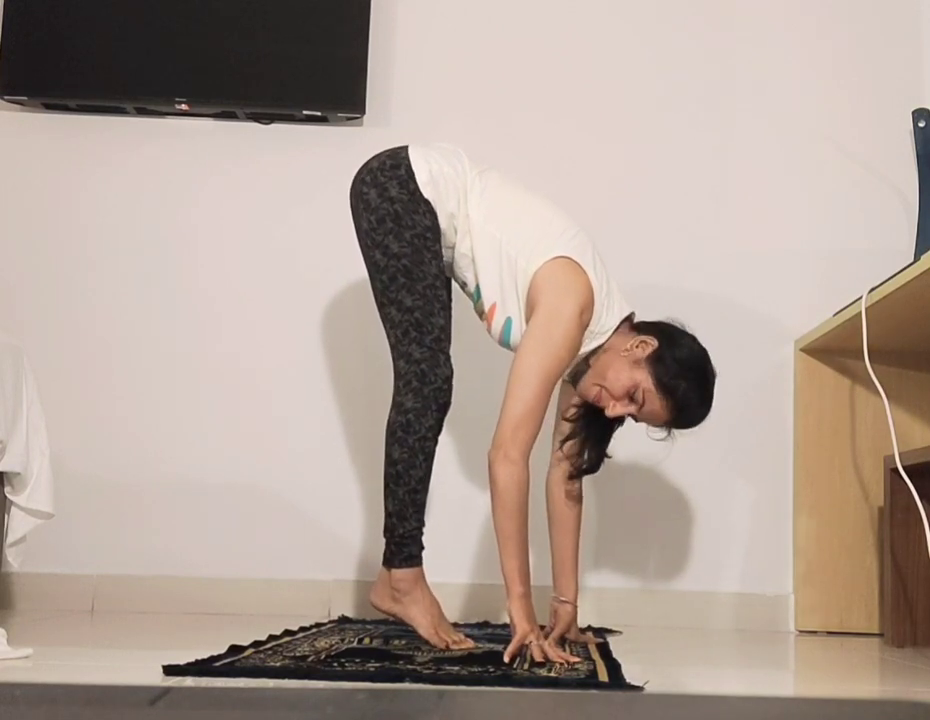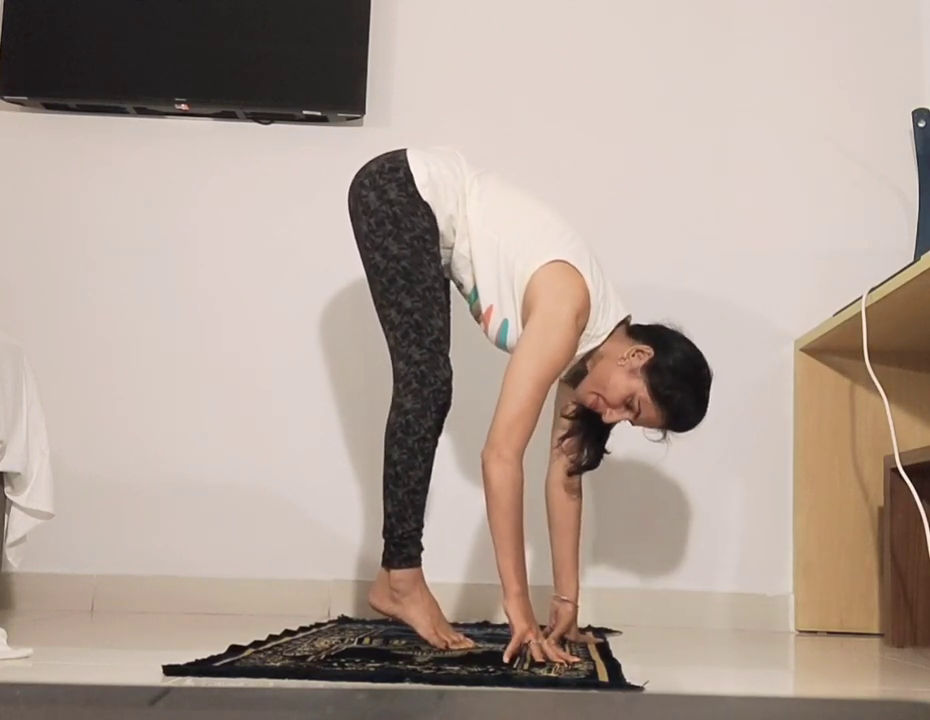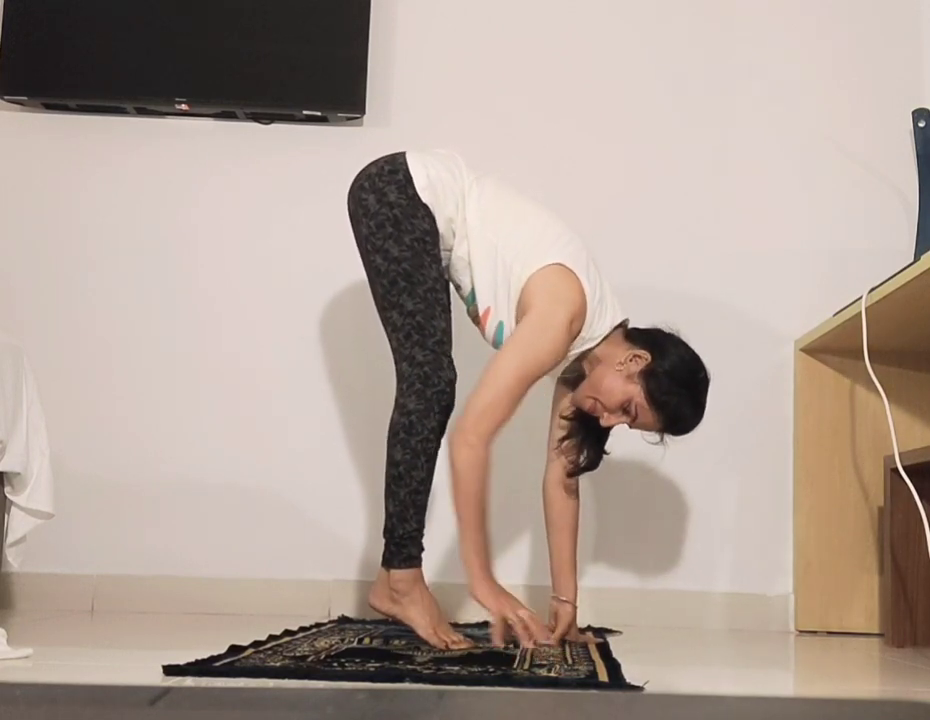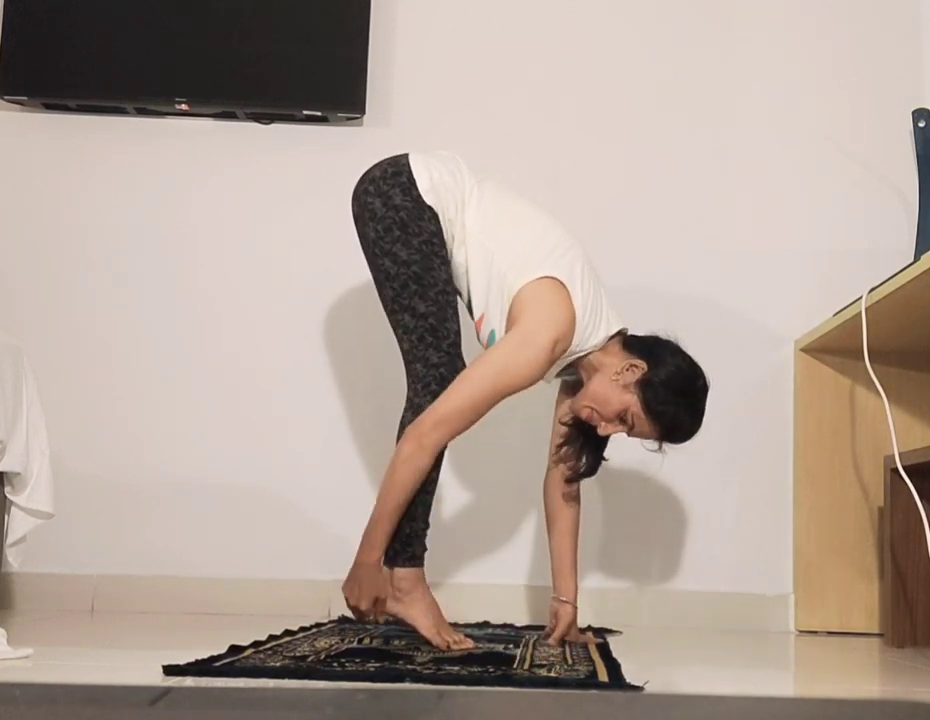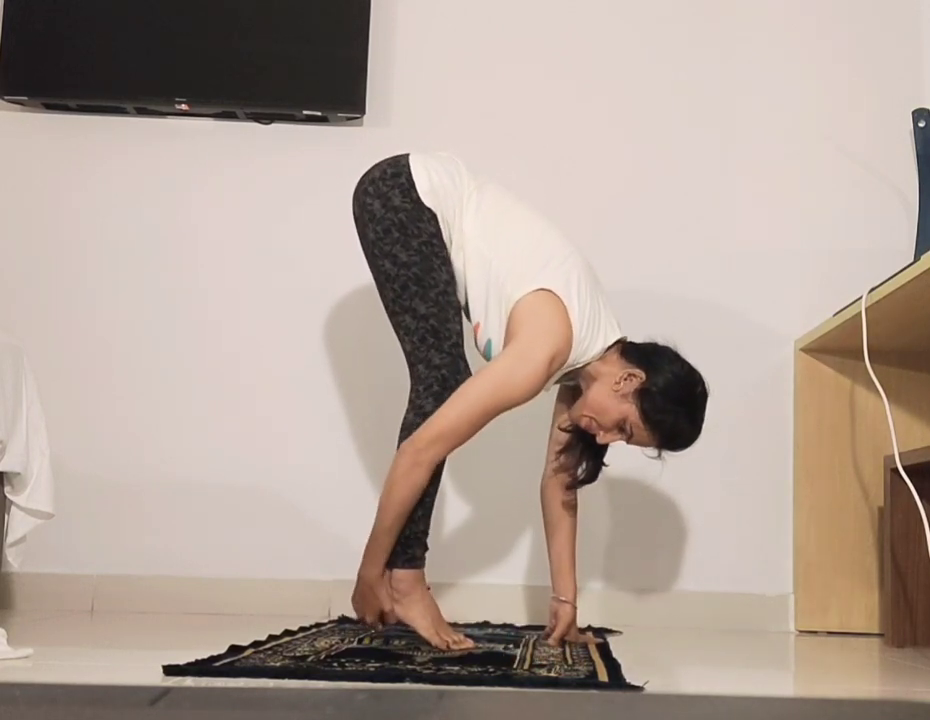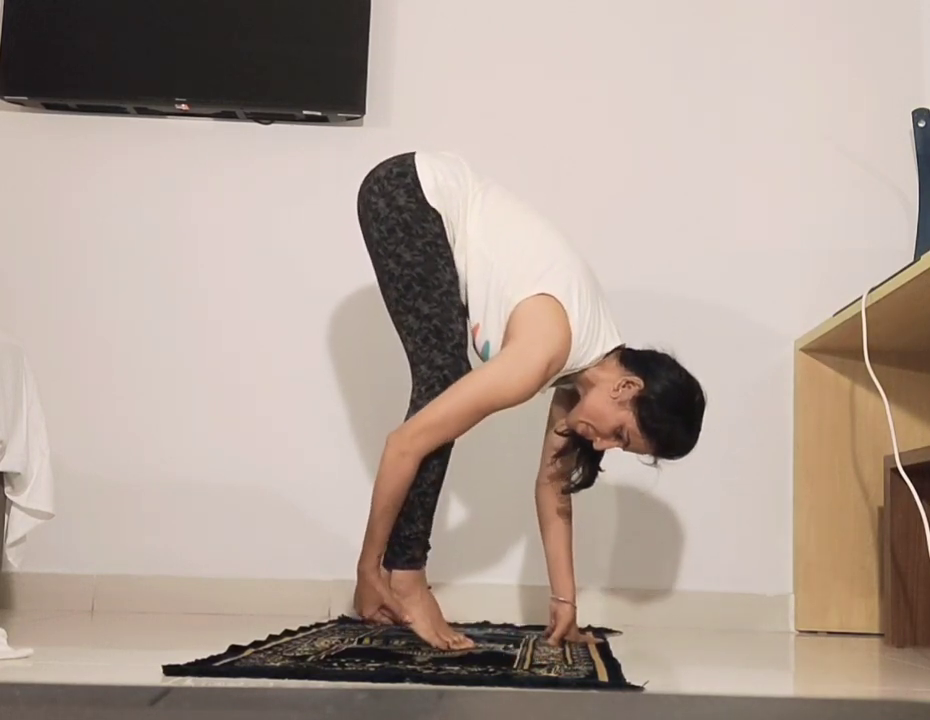
dt=0.5s
person 1, frame 1
left shoulder: (590, 340)
right shoulder: (572, 308)
left elbow: (566, 471)
right elbow: (507, 455)
left wrist: (566, 601)
right wrist: (521, 606)
left hip: (430, 208)
right hip: (401, 187)
left knee: (429, 387)
right knee: (427, 383)
left ankle: (399, 572)
right ankle: (400, 578)
person 1, frame 2
left shoulder: (587, 341)
right shoulder: (569, 312)
left elbow: (565, 471)
right elbow: (501, 455)
left wrist: (566, 598)
right wrist: (518, 603)
left hip: (428, 204)
right hip: (398, 190)
left knee: (429, 388)
right knee: (426, 384)
left ankle: (399, 575)
right ankle: (400, 578)
person 1, frame 3
left shoulder: (584, 348)
right shoulder: (564, 316)
left elbow: (562, 471)
right elbow: (469, 438)
left wrist: (564, 598)
right wrist: (481, 579)
left hip: (424, 209)
right hip: (399, 193)
left knee: (432, 389)
right knee: (429, 385)
left ankle: (399, 576)
right ankle: (400, 579)
person 1, frame 4
left shoulder: (586, 350)
right shoulder: (553, 333)
left elbow: (562, 476)
right elbow: (423, 435)
left wrist: (565, 598)
right wrist: (367, 562)
left hip: (432, 204)
right hip: (402, 192)
left knee: (439, 382)
right knee: (437, 378)
left ankle: (400, 575)
right ankle: (403, 578)
person 1, frame 5
left shoulder: (587, 355)
right shoulder: (550, 345)
left elbow: (560, 479)
right elbow: (417, 452)
left wrist: (565, 598)
right wrist: (371, 574)
left hip: (434, 205)
right hip: (401, 194)
left knee: (444, 386)
right knee: (441, 380)
left ankle: (401, 577)
right ankle: (403, 580)
person 1, frame 6
left shoulder: (587, 360)
right shoulder: (549, 350)
left elbow: (552, 483)
right elbow: (405, 442)
left wrist: (564, 599)
right wrist: (367, 567)
left hip: (439, 202)
right hip: (406, 192)
left knee: (443, 385)
right knee: (442, 381)
left ankle: (403, 576)
right ankle: (403, 579)
